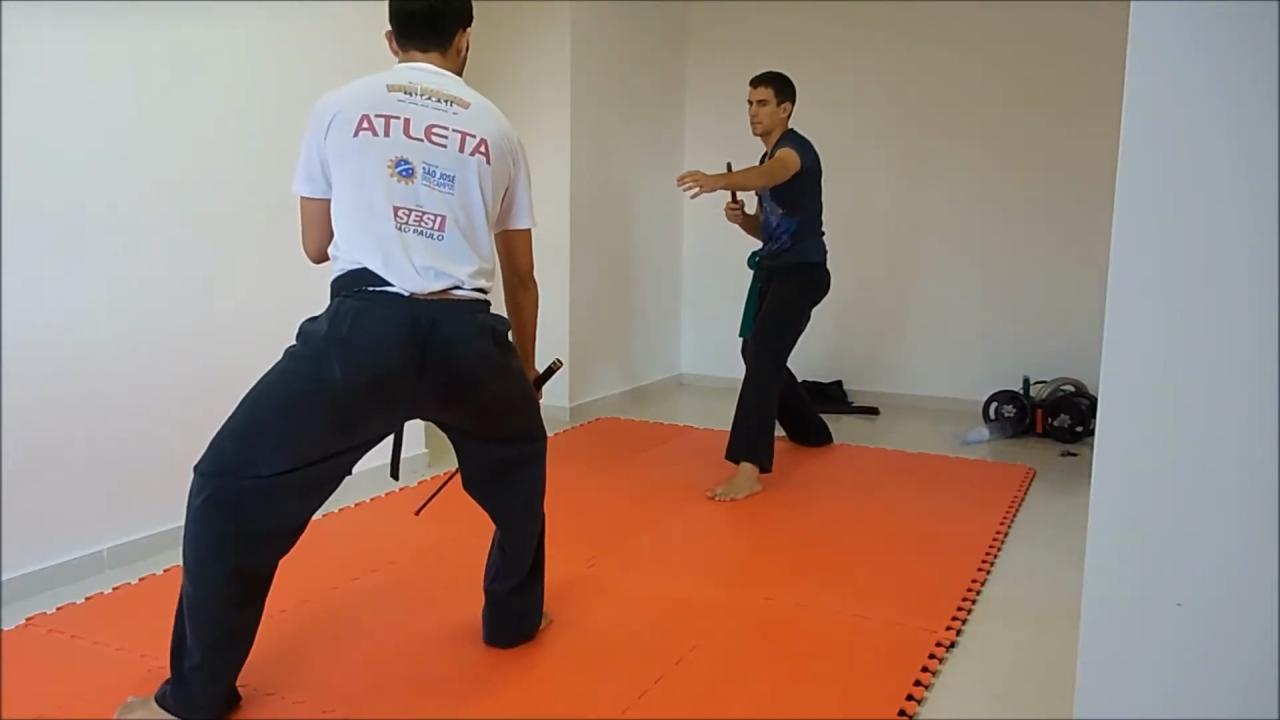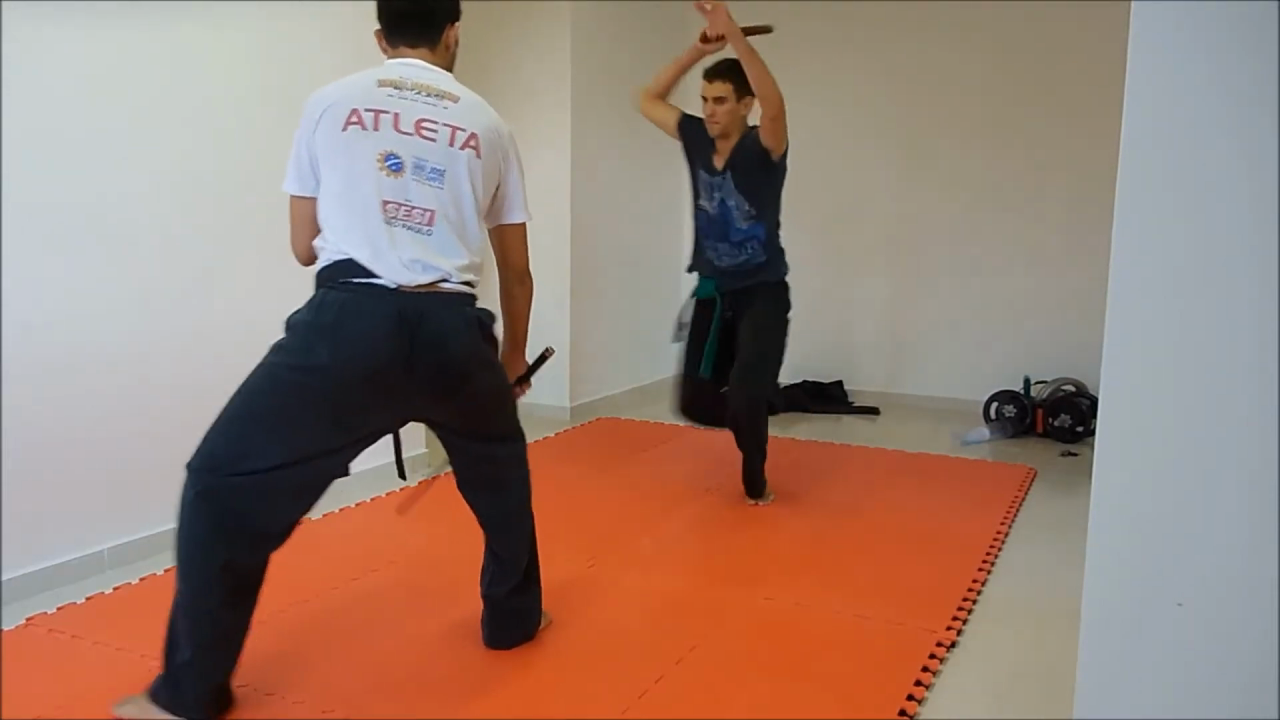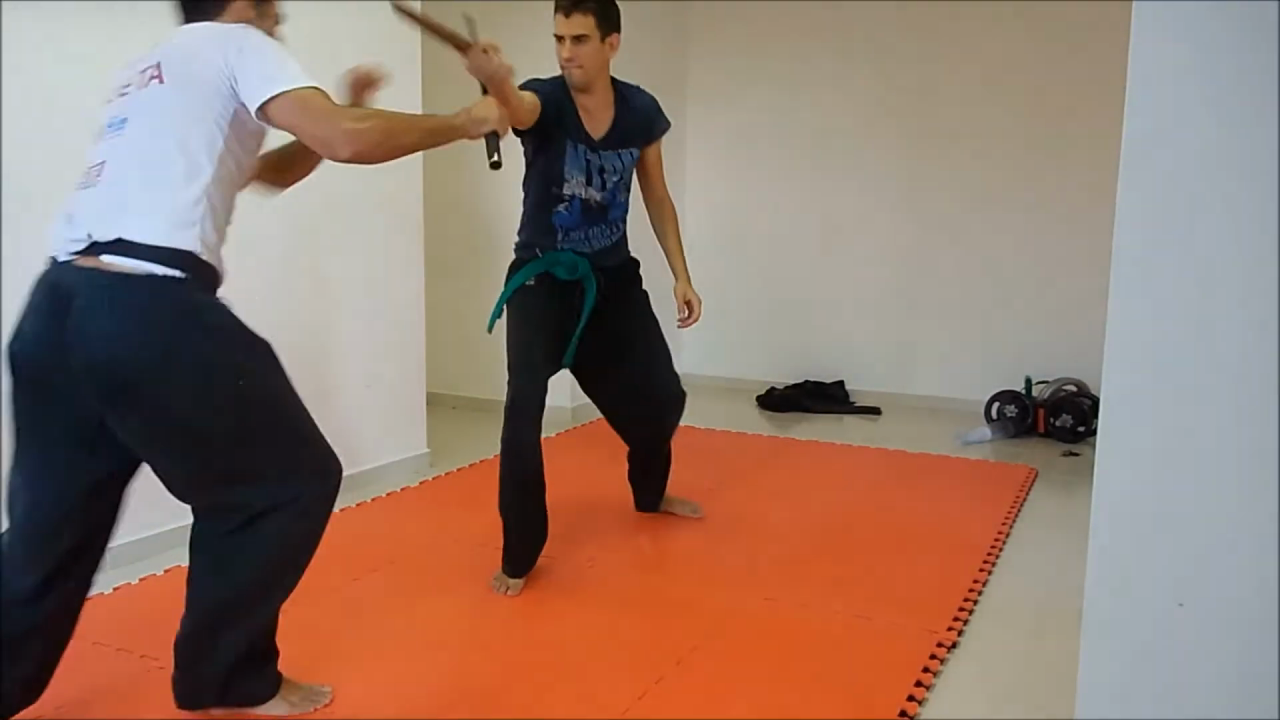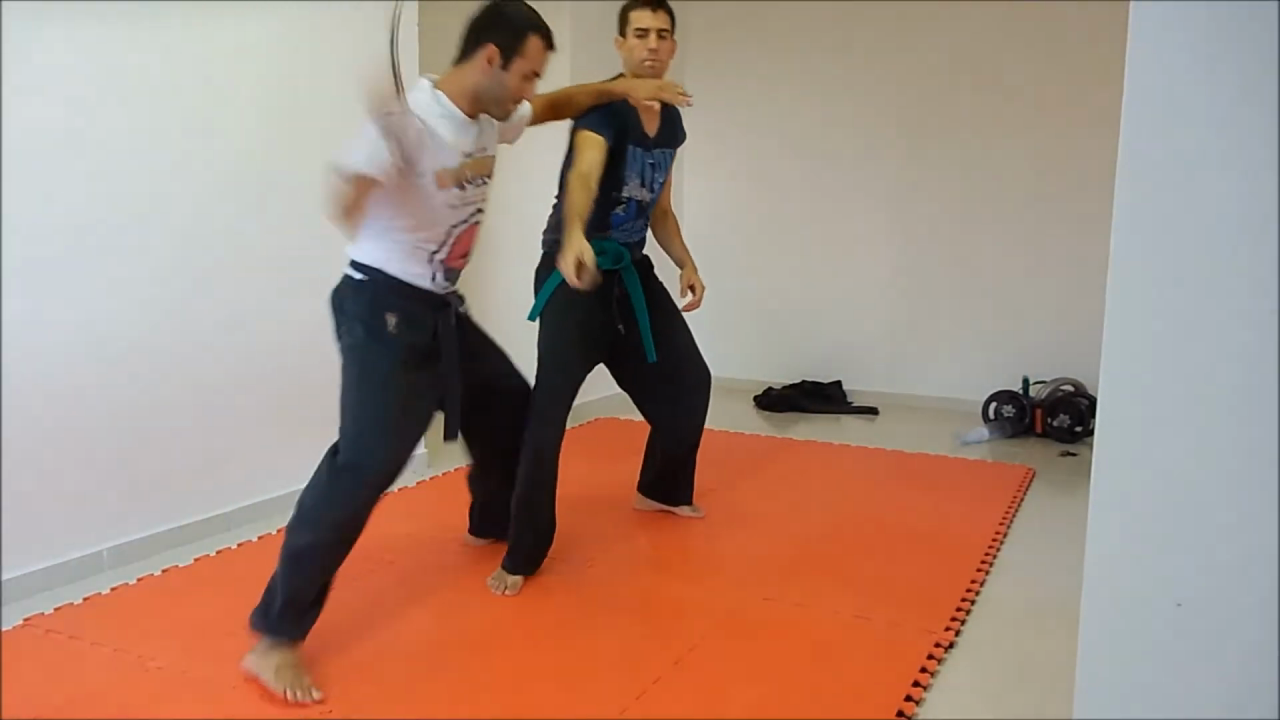
dt=0.7s
person 1, frame 1
left shoulder: (340, 107)
right shoulder: (495, 128)
left elbow: (317, 244)
right elbow: (520, 275)
right wrist: (525, 370)
left hip: (363, 330)
right hip: (463, 336)
left knee: (232, 487)
right knee: (517, 457)
right ankle: (515, 615)
person 1, frame 2
left shoulder: (330, 103)
right shoulder: (487, 123)
left elbow: (305, 245)
right elbow: (516, 269)
right wrist: (513, 356)
left hip: (349, 321)
right hip: (449, 329)
left knee: (229, 483)
right knee: (498, 464)
right ankle: (513, 615)
person 1, frame 3
left shoulder: (151, 73)
left elbow: (274, 169)
right elbow: (348, 141)
left wrist: (346, 106)
right wrist: (459, 121)
left hip: (63, 310)
right hip: (153, 310)
right knee: (290, 481)
person 1, frame 4
left shoulder: (493, 118)
right shoulder: (406, 124)
left elbow: (553, 105)
right elbow: (353, 211)
left wrist: (622, 88)
right wrist: (365, 188)
left hip: (437, 308)
right hip: (384, 306)
left knee: (507, 405)
right knee: (368, 456)
left ankle: (494, 519)
right ankle: (278, 633)
person 2, frame 1
left shoulder: (795, 149)
right shoulder: (769, 158)
left elbow: (765, 177)
left wrist: (717, 181)
right wrist: (740, 217)
left hip: (801, 271)
right hip: (774, 270)
left knee: (762, 356)
right knee: (762, 356)
left ankle: (749, 470)
right ankle: (811, 432)
person 2, frame 2
left shoulder: (765, 147)
right shoulder: (697, 137)
left elbow: (773, 103)
right elbow: (647, 100)
right wrist: (697, 53)
left hip: (762, 293)
right hip: (713, 293)
left knee: (749, 393)
right knee: (696, 399)
left ankle: (754, 483)
right ankle: (747, 424)
person 2, frame 3
left shoulder: (641, 111)
right shoulder: (543, 99)
left elbow: (658, 199)
right elbow: (516, 109)
left wrist: (682, 275)
right wrist: (496, 81)
left hip: (612, 274)
right hip: (543, 277)
left knee: (657, 392)
right knee: (525, 409)
left ankle: (650, 492)
right ankle: (519, 555)
person 2, frame 4
left shoulder: (669, 120)
right shoulder: (604, 106)
right elbow: (583, 174)
left wrist: (686, 263)
right wrist: (574, 240)
left hip: (630, 268)
right hip: (577, 270)
left knee: (685, 380)
right knee: (551, 402)
left ankle: (661, 488)
right ankle: (522, 554)
